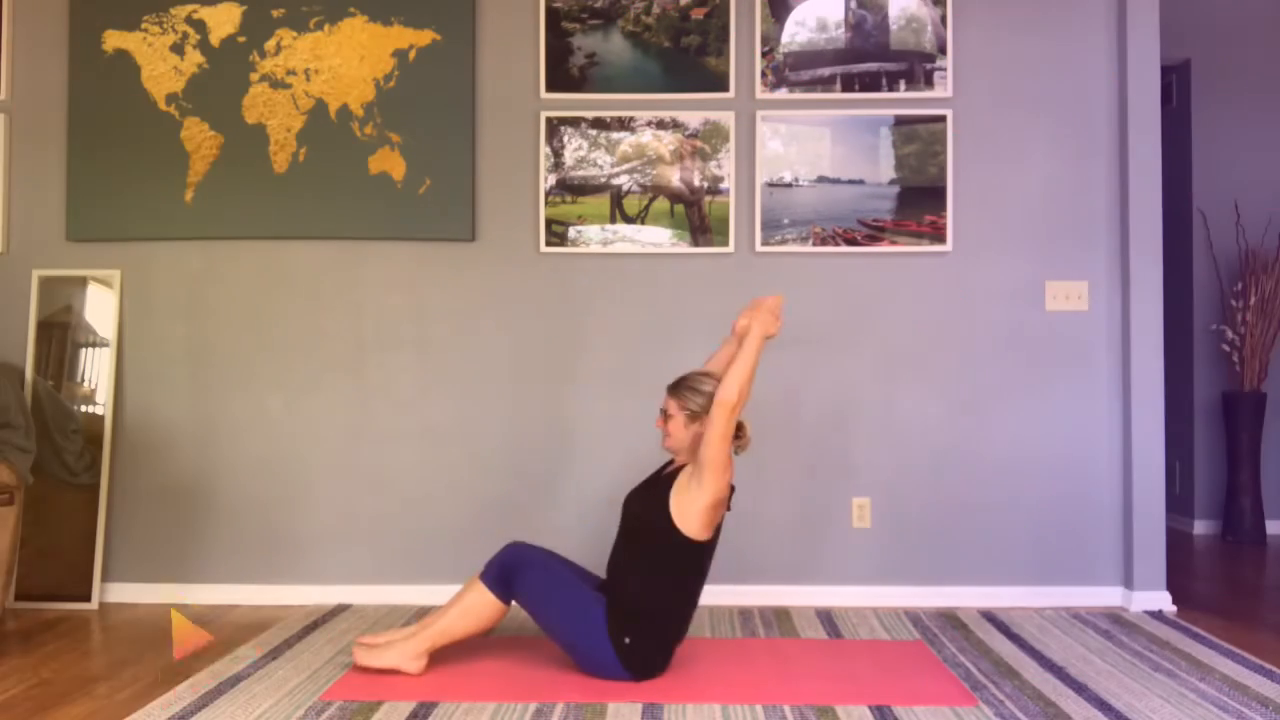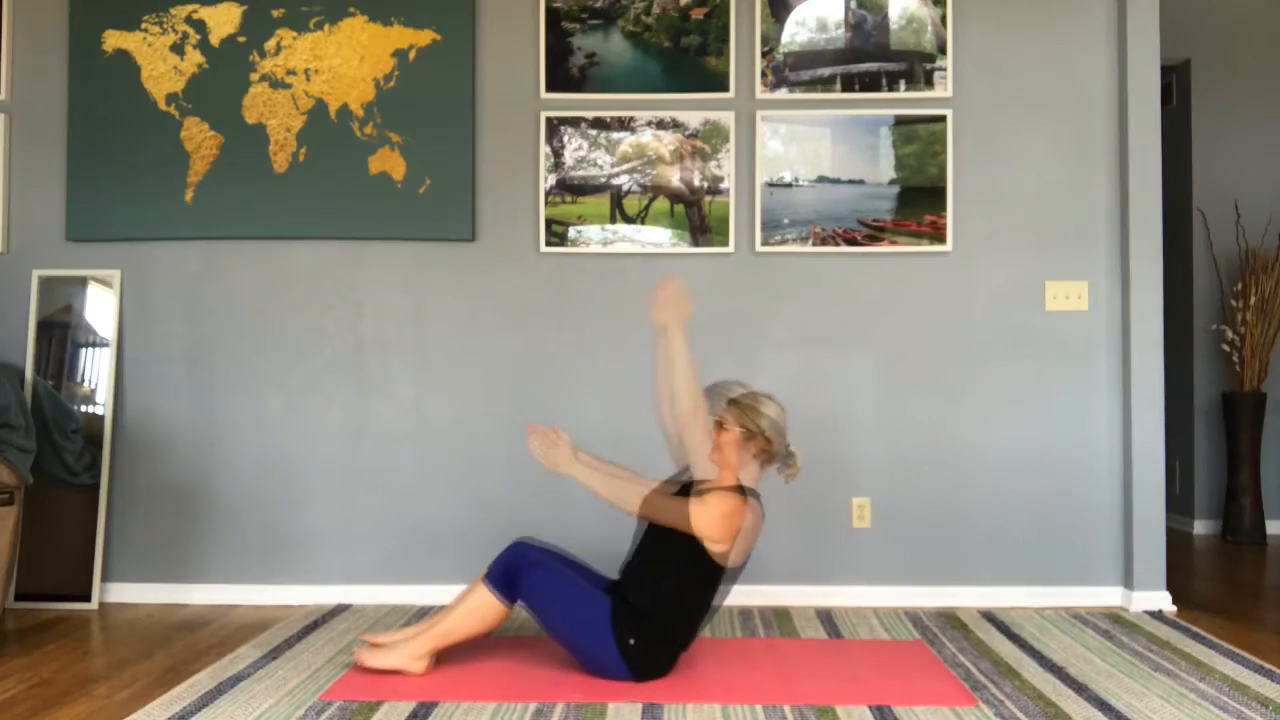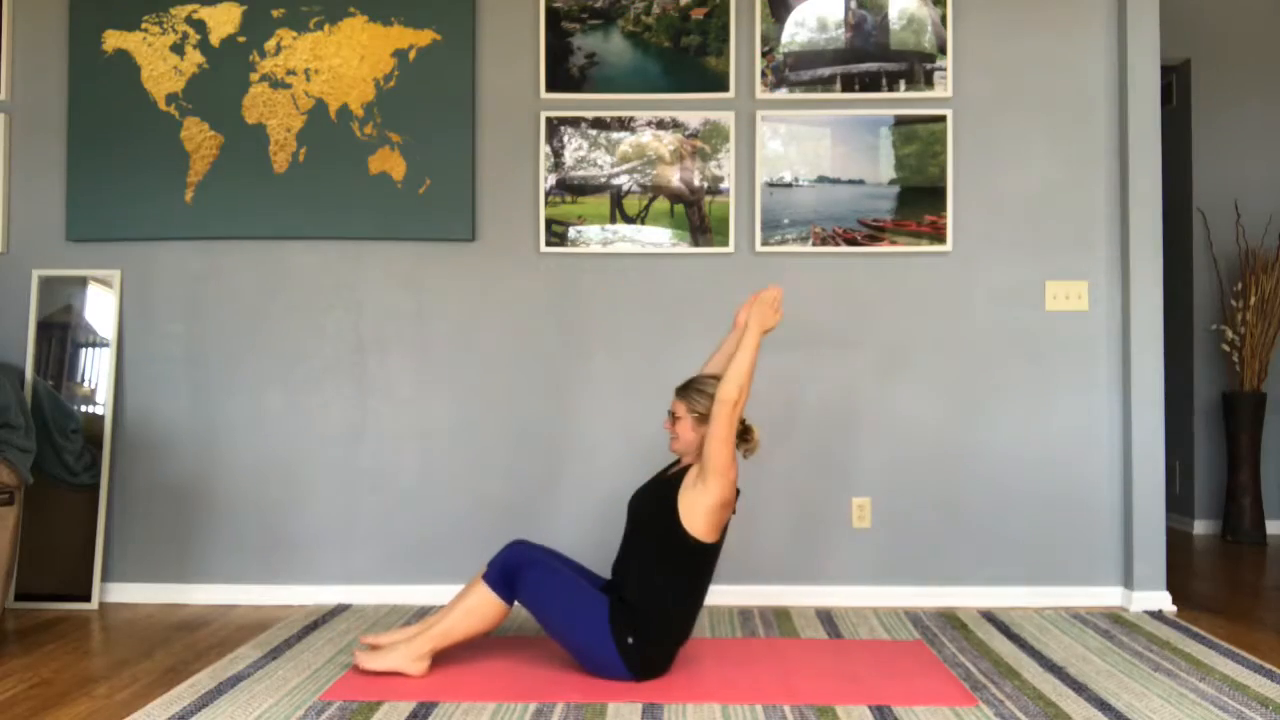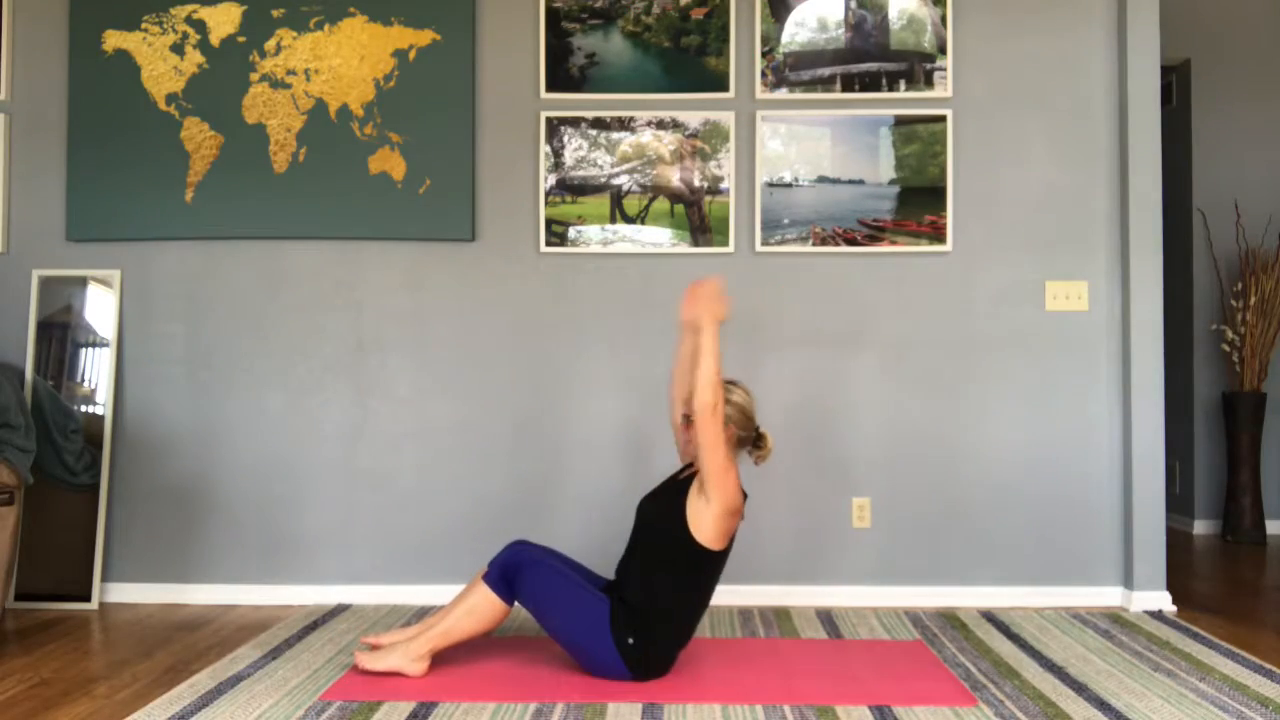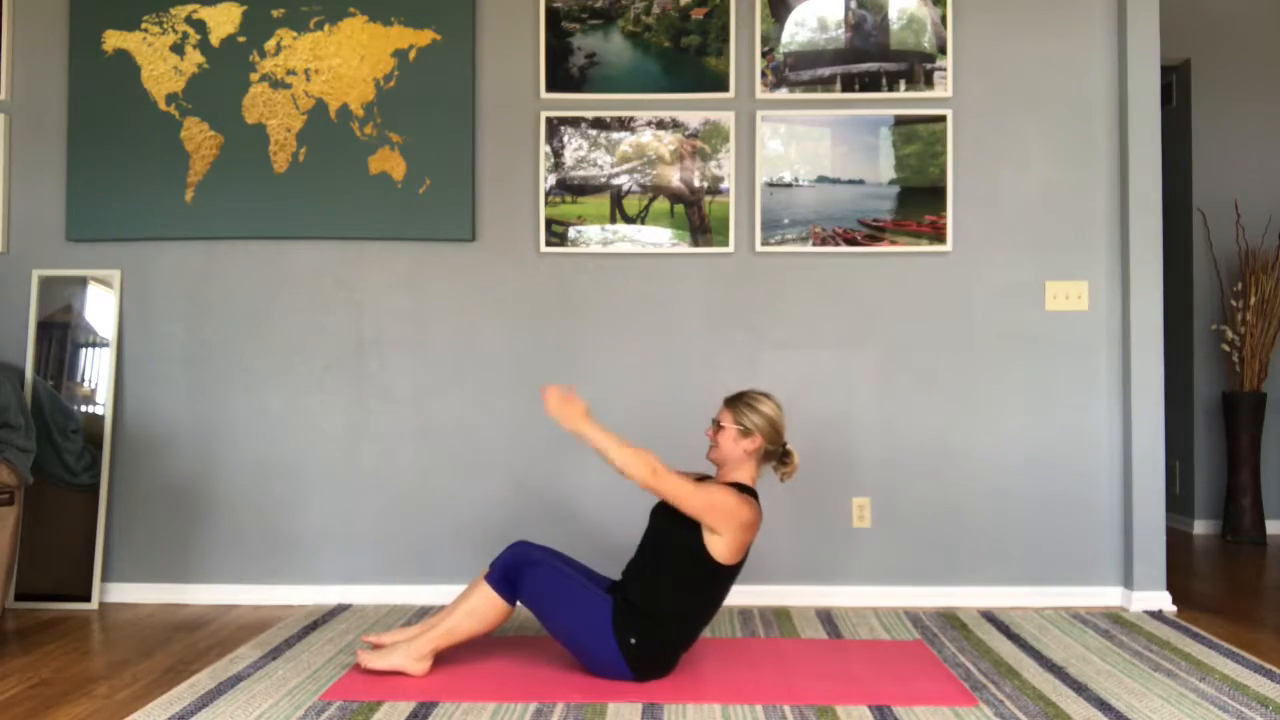
dt=0.5s
person 1, frame 1
left shoulder: (704, 487)
right shoulder: (685, 468)
left elbow: (725, 407)
right elbow: (701, 388)
left wrist: (756, 339)
right wrist: (737, 337)
left hip: (633, 647)
right hip: (625, 616)
left knee: (514, 565)
right knee: (519, 559)
left ankle: (411, 651)
right ankle: (416, 636)
person 1, frame 2
left shoulder: (729, 509)
right shoulder: (710, 479)
left elbow: (640, 501)
right elbow: (680, 411)
left wrist: (570, 462)
right wrist: (670, 331)
left hip: (637, 648)
right hip: (629, 614)
left knee: (522, 565)
right knee: (525, 553)
left ankle: (419, 649)
right ankle: (419, 638)
person 1, frame 3
left shoulder: (711, 488)
right shoulder: (688, 470)
left elbow: (727, 402)
right elbow: (707, 389)
left wrist: (755, 331)
right wrist: (738, 329)
left hip: (635, 646)
right hip: (625, 614)
left knee: (518, 566)
right knee: (520, 555)
left ankle: (416, 651)
right ankle: (420, 635)
person 1, frame 4
left shoulder: (722, 496)
right shoulder: (697, 476)
left elbow: (707, 411)
right elbow: (683, 402)
left wrist: (708, 329)
right wrist: (694, 331)
left hip: (635, 647)
right hip: (627, 617)
left knee: (518, 566)
right knee: (521, 555)
left ankle: (416, 653)
right ankle: (418, 637)
person 1, frame 5
left shoulder: (736, 510)
right shoulder: (712, 492)
left elbow: (653, 475)
right elbow: (643, 471)
left wrist: (582, 425)
right wrist: (584, 424)
left hip: (638, 646)
right hip: (632, 615)
left knee: (521, 565)
right knee: (524, 554)
left ankle: (420, 650)
right ankle: (419, 635)
